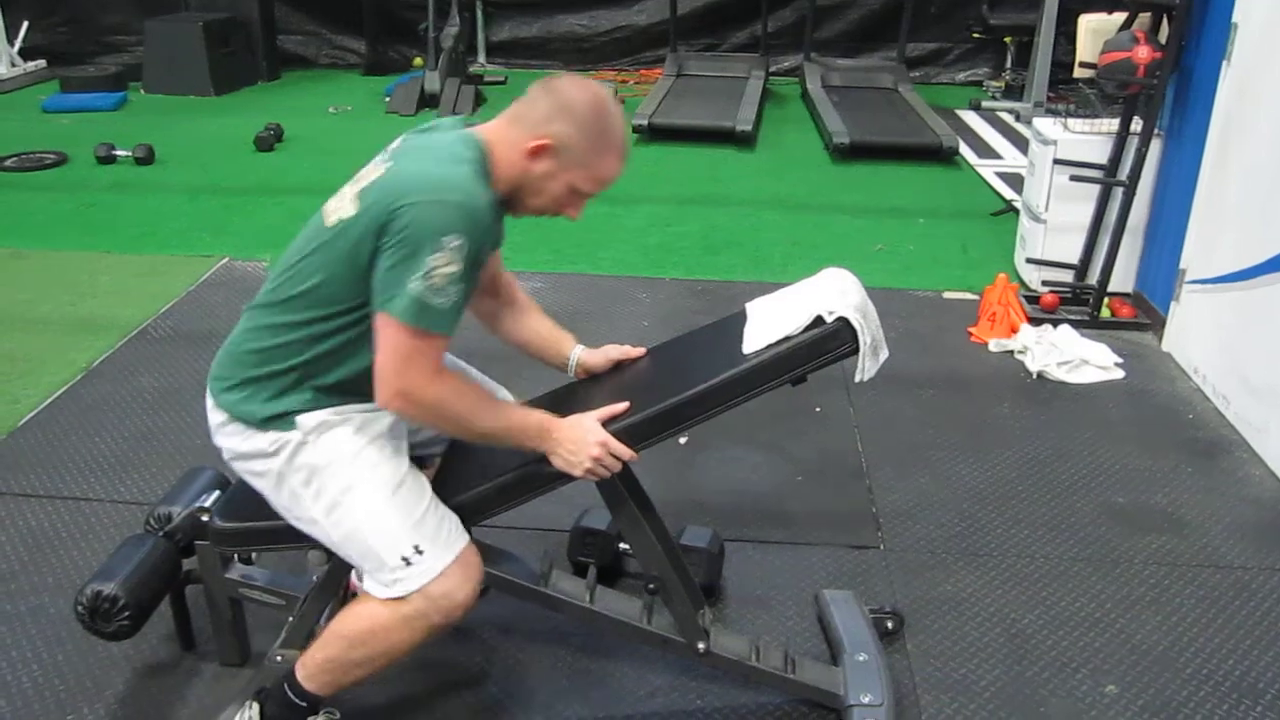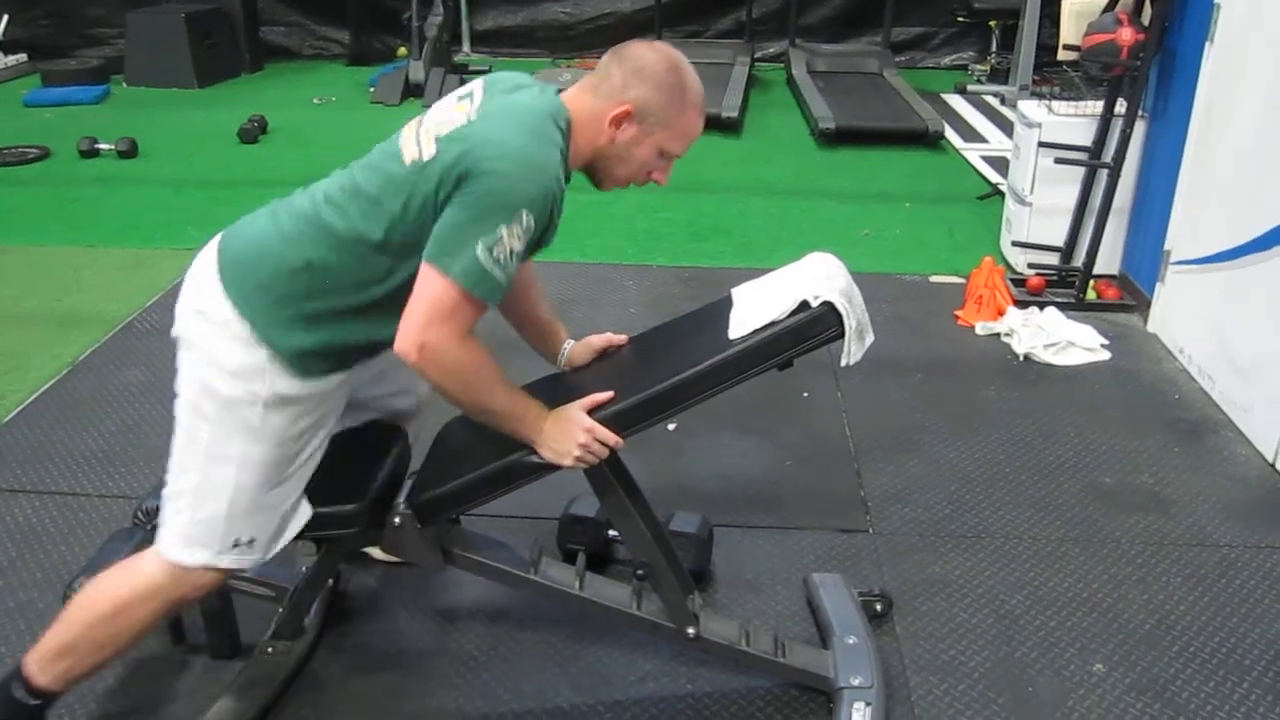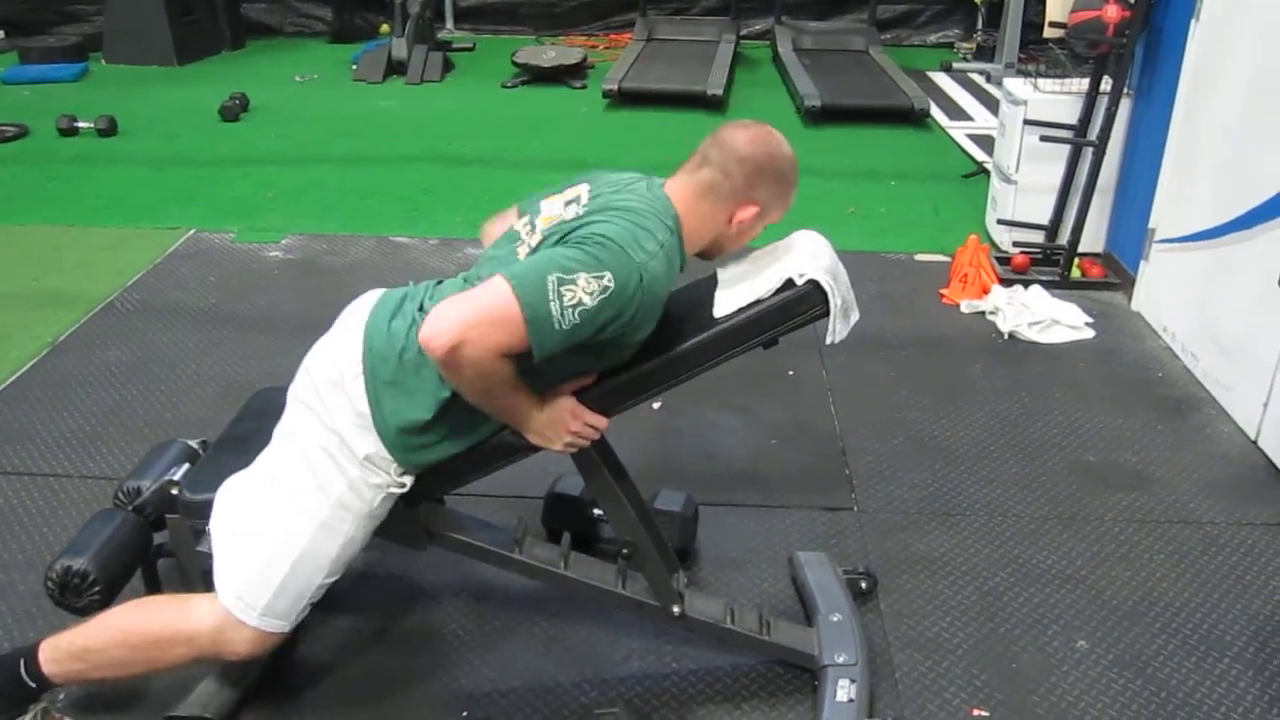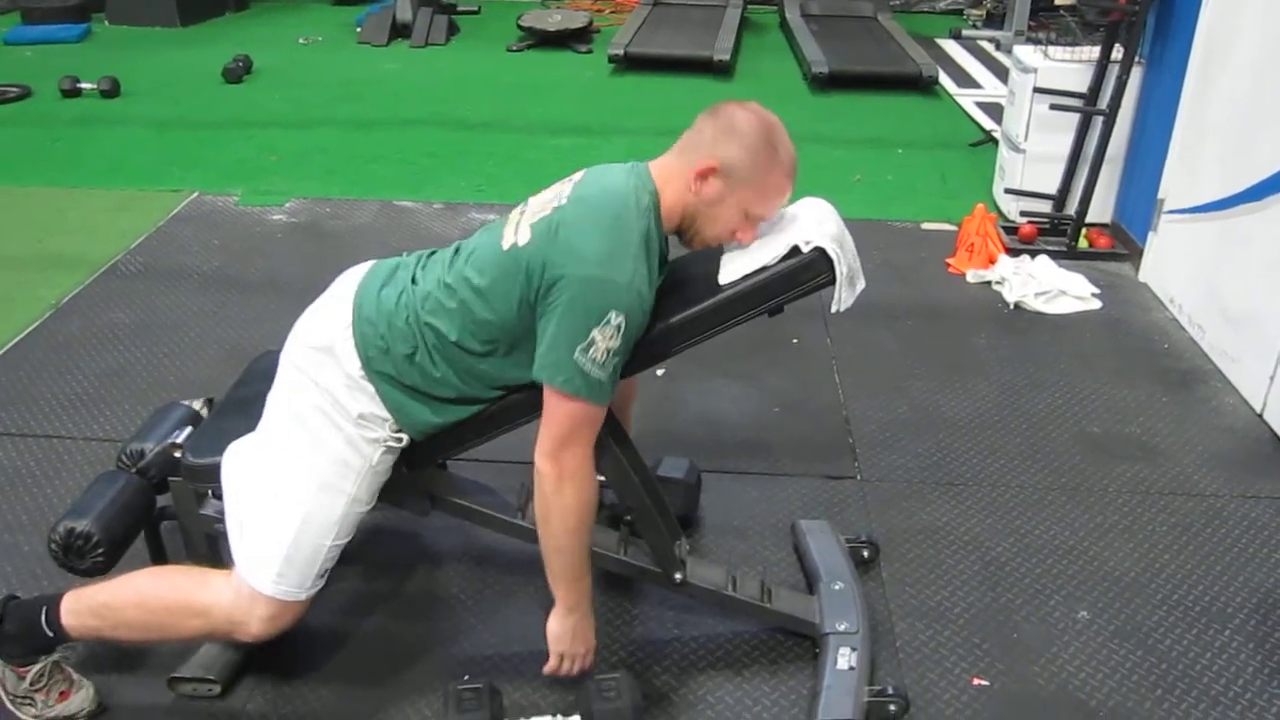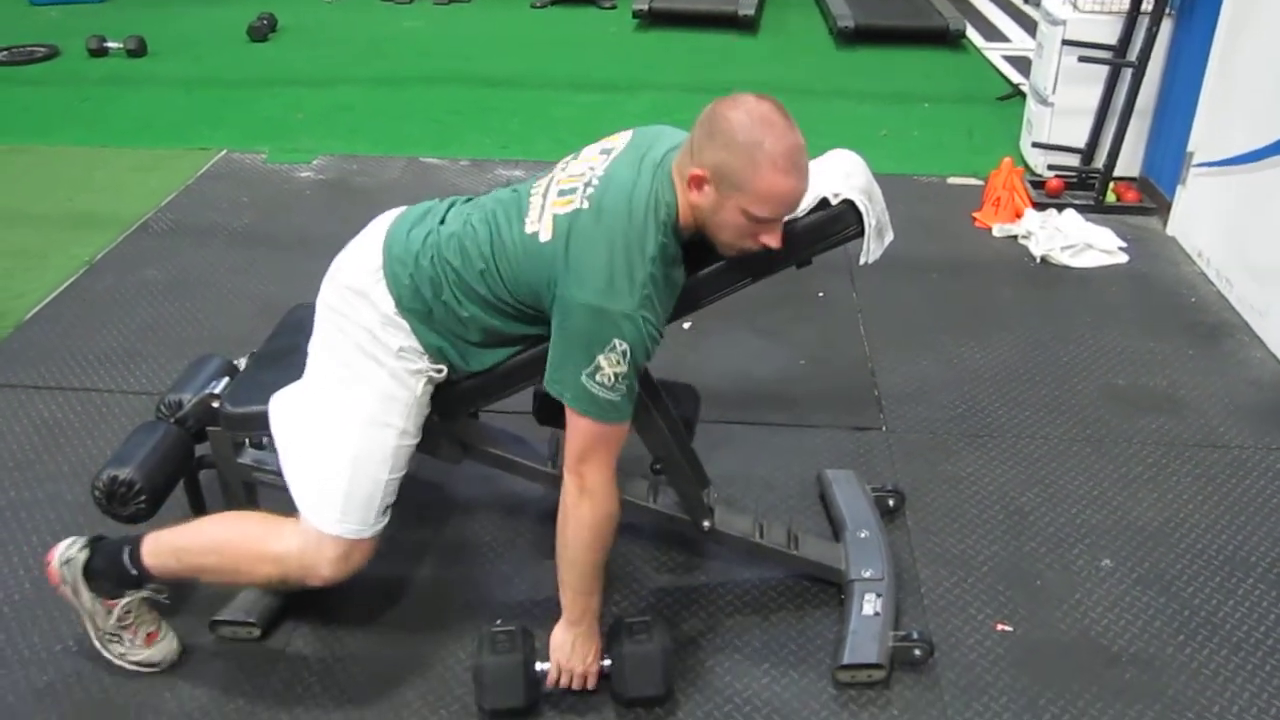
dt=1s
person 1, frame 1
left shoulder: (455, 145)
right shoulder: (448, 202)
left elbow: (492, 289)
right elbow: (405, 386)
left wrist: (577, 357)
right wrist: (549, 437)
left hip: (338, 371)
right hip: (283, 415)
left knee: (495, 417)
right knee: (444, 586)
left ankle: (381, 560)
person 1, frame 2
left shoulder: (519, 95)
right shoulder: (527, 172)
right elbow: (425, 344)
left wrist: (562, 348)
right wrist: (541, 428)
left hip: (266, 262)
right hip: (256, 333)
left knee: (404, 405)
right knee: (194, 564)
person 1, frame 3
left shoulder: (627, 190)
right shoulder: (636, 264)
right elbow: (454, 337)
left wrist: (573, 377)
right wrist: (533, 417)
left hip: (379, 336)
right hip: (374, 413)
right knee: (244, 628)
person 1, frame 4
left shoulder: (622, 185)
right shoulder: (609, 271)
left elbow: (613, 357)
right elbow: (558, 463)
right wrist: (572, 610)
left hip: (378, 305)
right hip: (362, 382)
right knee: (260, 609)
person 1, frame 5
left shoulder: (671, 144)
right shoulder: (617, 290)
right elbow: (588, 477)
right wrist: (578, 625)
left hip: (415, 243)
right hip: (393, 314)
right knee: (331, 552)
right ankle: (107, 566)
